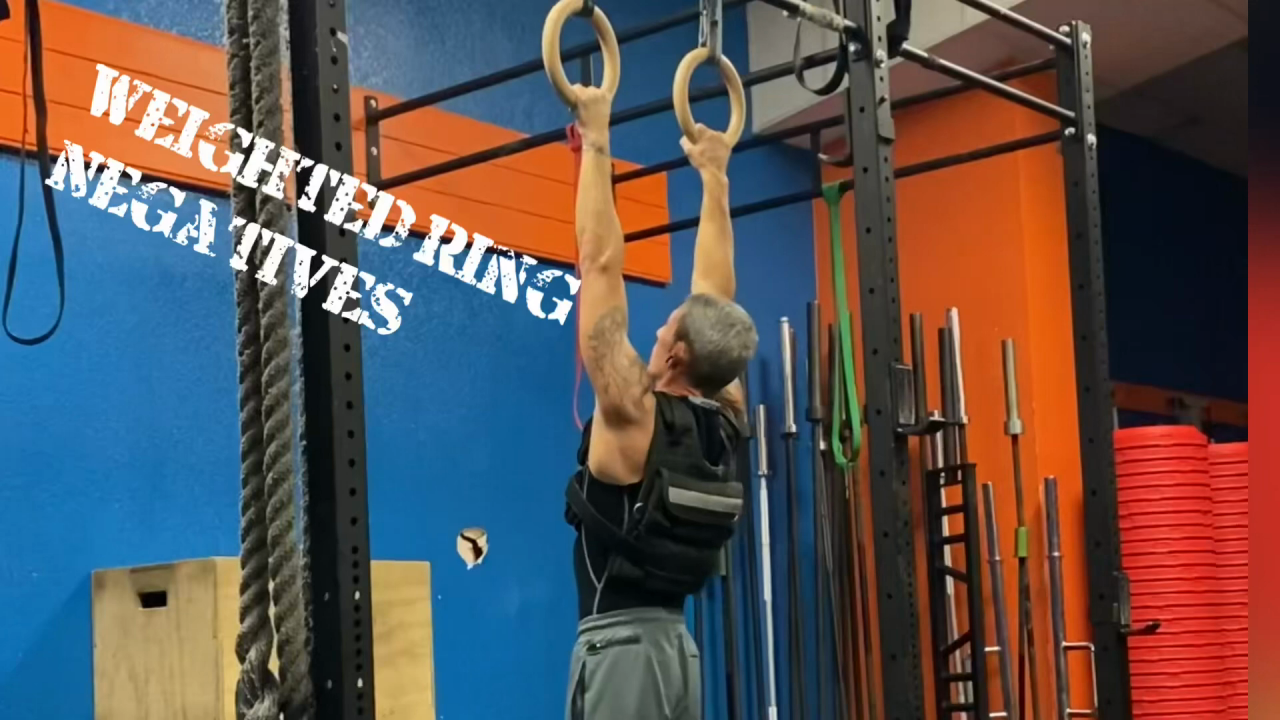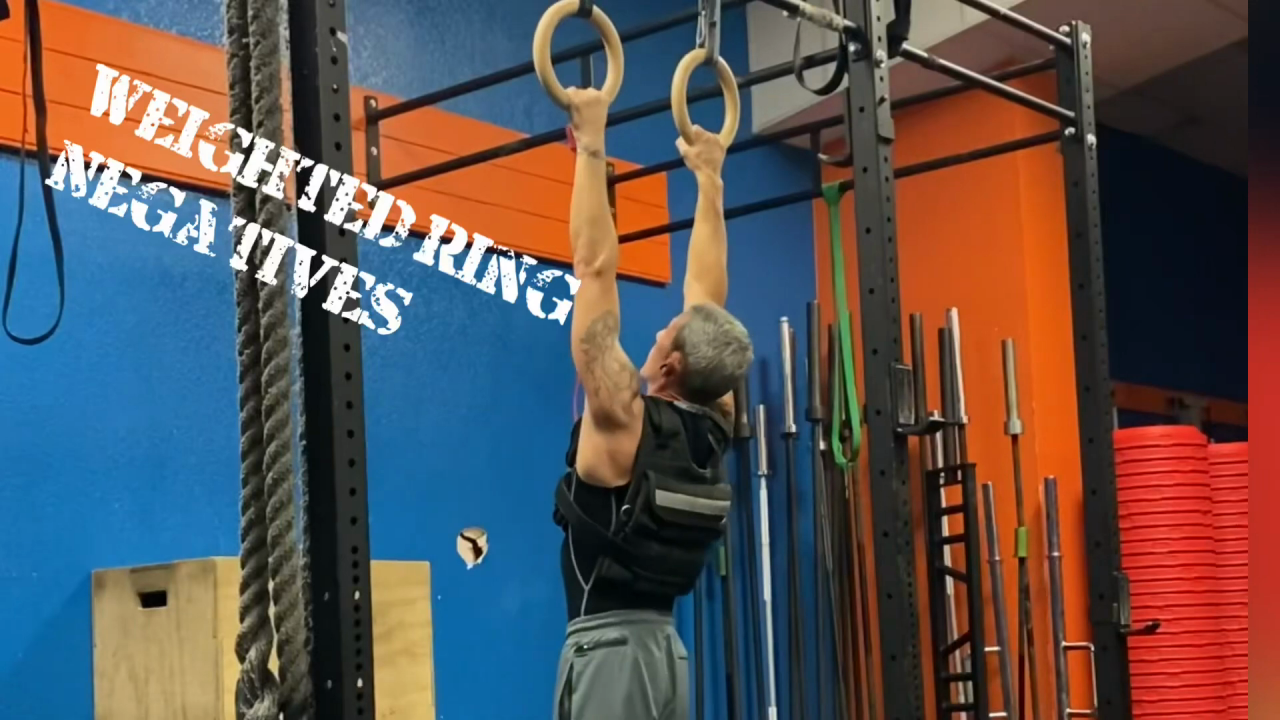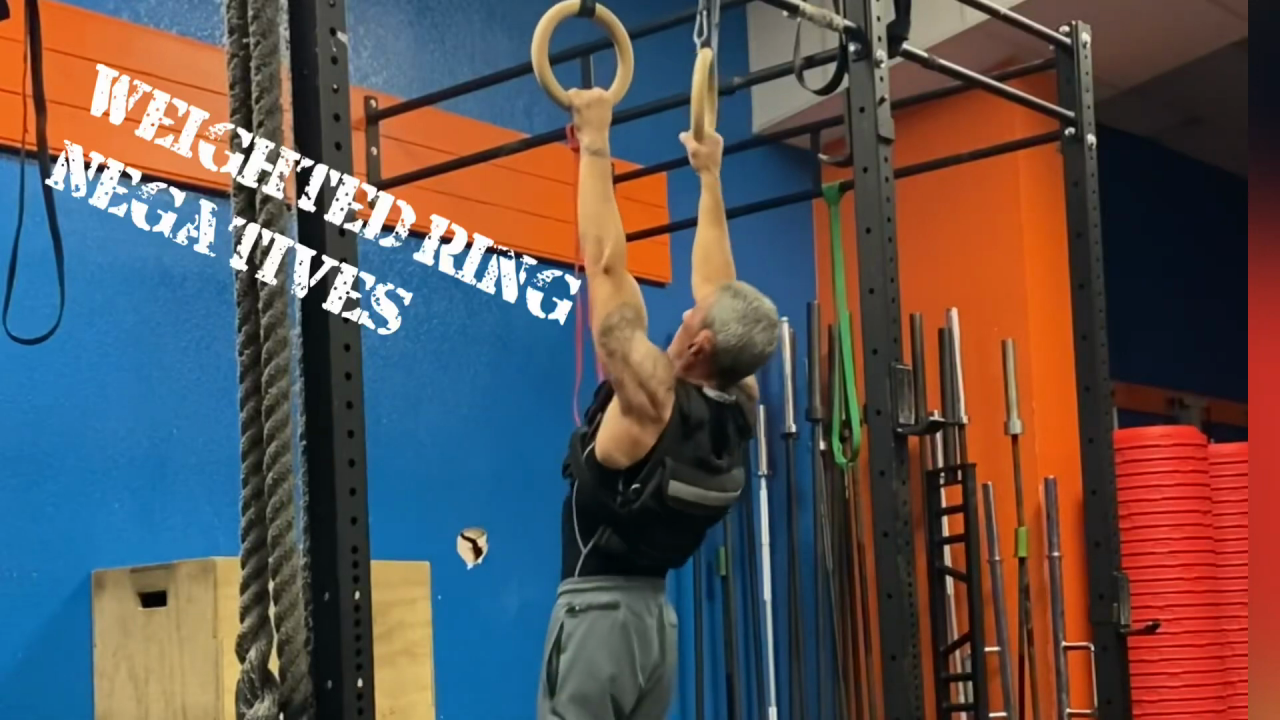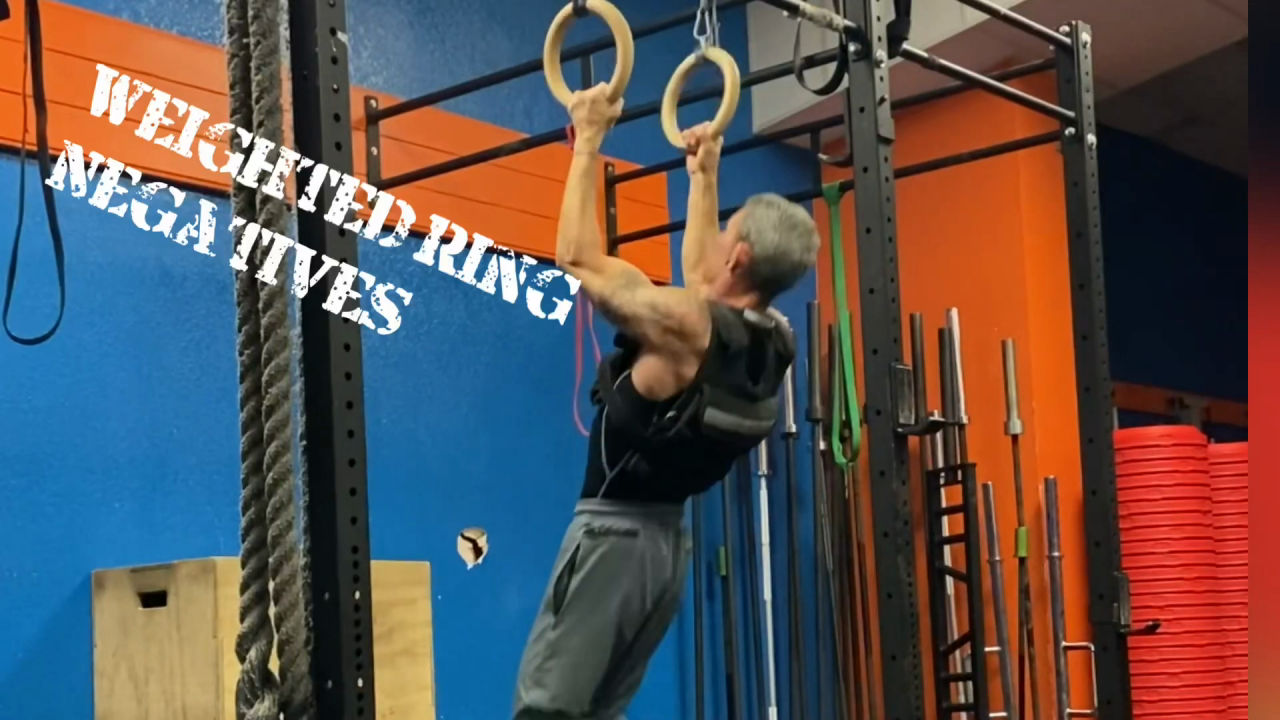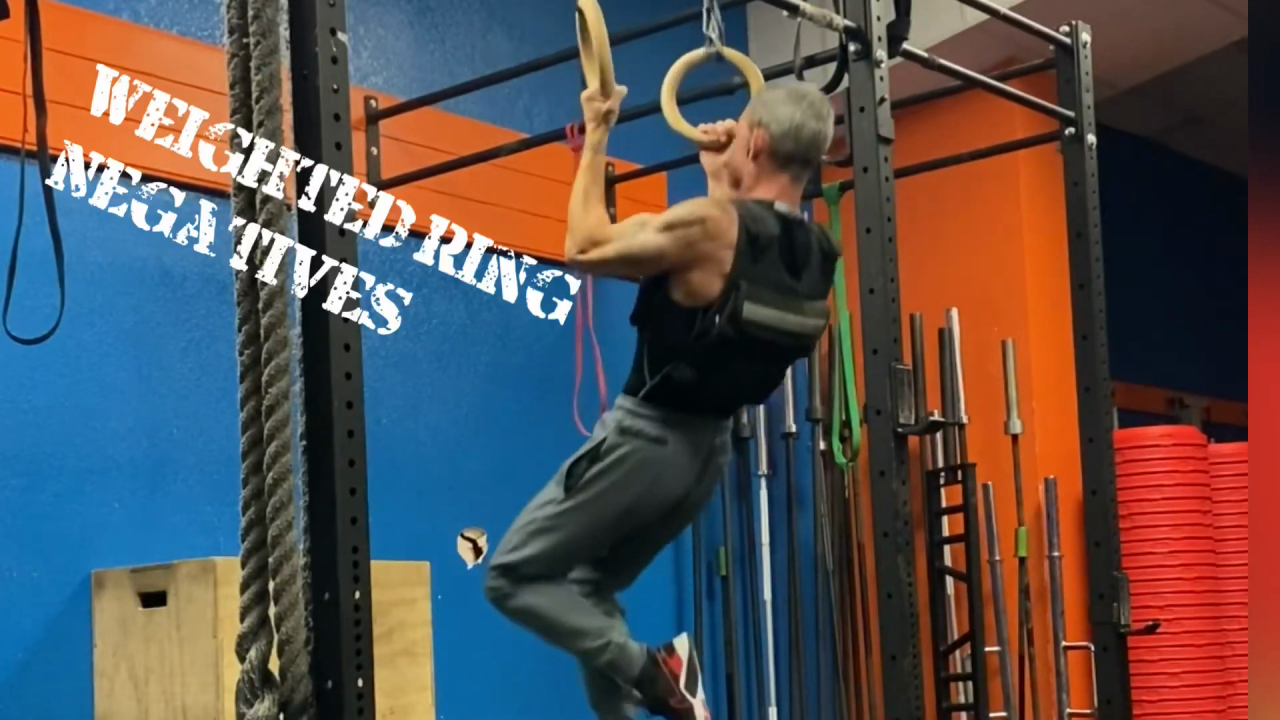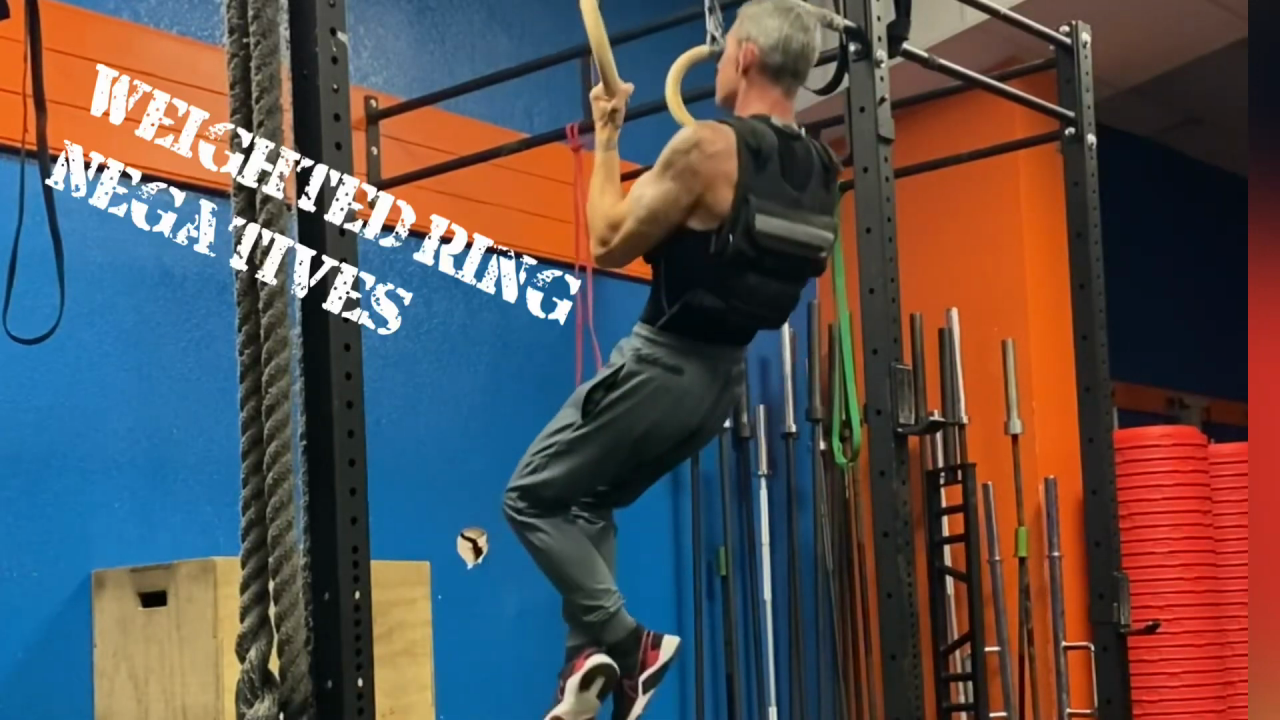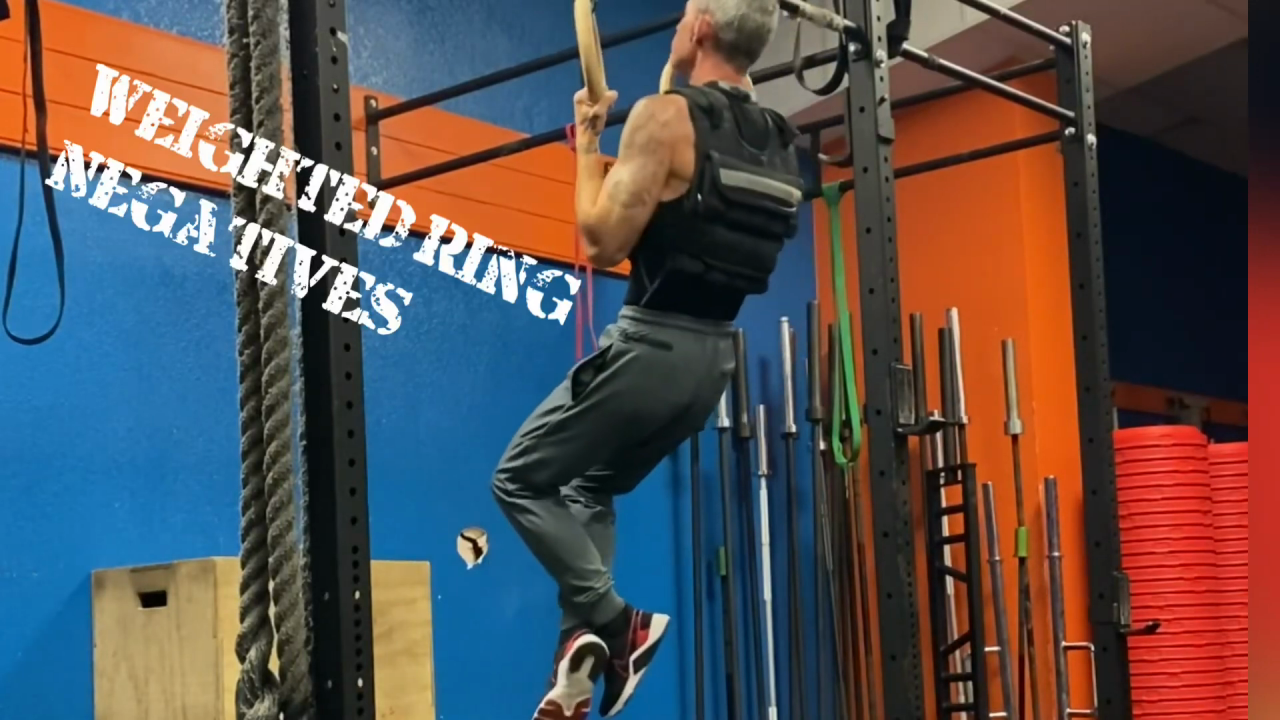
dt=0.3s
person 1, frame 1
left shoulder: (633, 417)
right shoulder: (726, 421)
left elbow: (600, 263)
right elbow: (716, 295)
left wrist: (596, 140)
right wrist: (714, 175)
left hip: (619, 649)
right hip: (675, 647)
person 1, frame 2
left shoulder: (623, 422)
right shoulder: (714, 428)
left elbow: (595, 267)
right elbow: (708, 298)
left wrist: (591, 143)
right wrist: (708, 178)
left hip: (608, 650)
right hip: (664, 649)
person 1, frame 3
left shoulder: (649, 403)
right shoulder: (737, 409)
left elbow: (605, 264)
right elbow: (719, 288)
left wrist: (594, 141)
right wrist: (710, 176)
left hip: (598, 615)
right hip: (654, 619)
person 1, frame 4
left shoulder: (687, 326)
right shoulder: (775, 342)
left elbow: (576, 257)
right elbow: (710, 283)
left wrist: (588, 140)
right wrist: (702, 180)
left hip: (612, 542)
right hip: (667, 543)
person 1, frame 5
left shoulder: (713, 229)
right shoulder: (819, 257)
left elbow: (584, 247)
left wrist: (596, 138)
right wrist: (720, 174)
left hip: (646, 440)
right hip: (706, 449)
left knee: (514, 573)
right knee: (590, 583)
person 1, frame 6
left shoulder: (707, 146)
right shoulder: (817, 172)
left elbow: (608, 244)
left wrist: (605, 140)
left hip: (661, 367)
right hip: (720, 376)
left knee: (533, 497)
right knee: (589, 502)
left ankle: (624, 642)
right ankle: (591, 657)
person 1, frame 7
left shoulder: (665, 115)
right shoulder: (776, 140)
left elbow: (603, 243)
left wrist: (586, 142)
left hip: (651, 345)
right hip: (712, 353)
left knee: (522, 480)
right knee: (589, 487)
left ankle: (614, 625)
right ankle: (585, 638)
